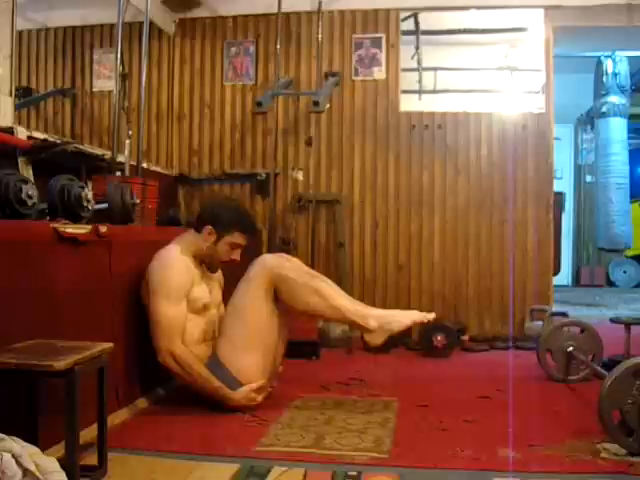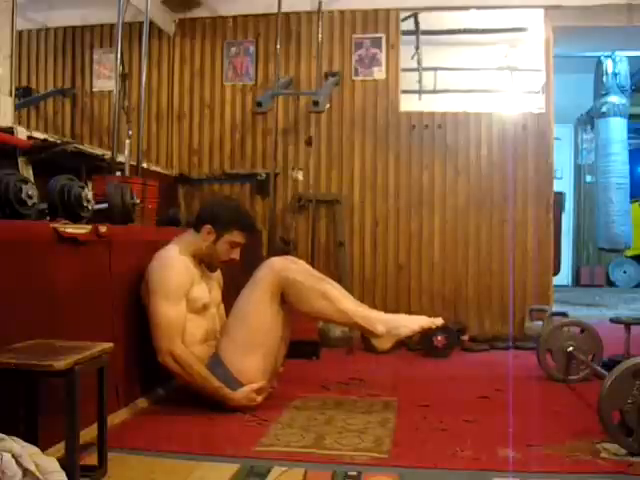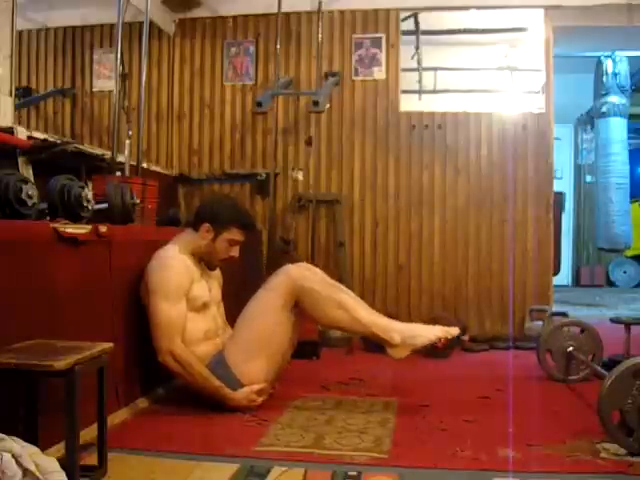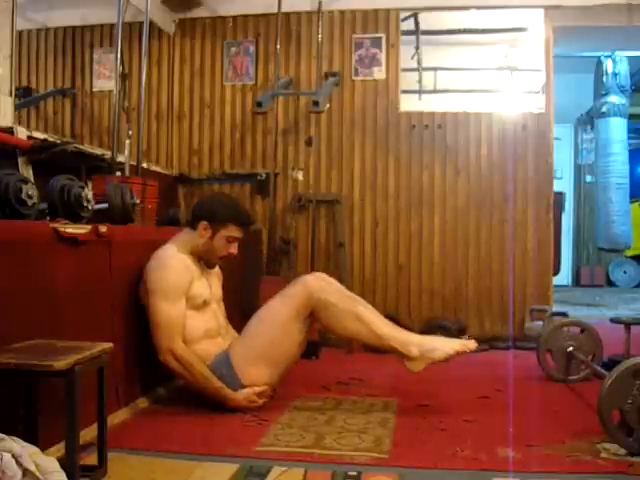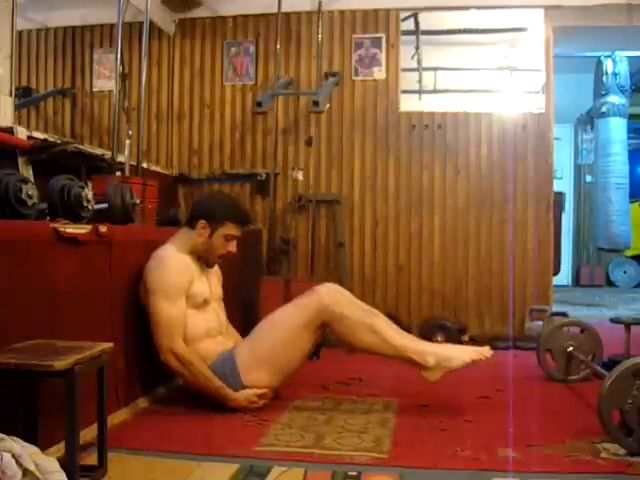
dt=0.2s
person 1, frame 1
left shoulder: (207, 266)
right shoulder: (171, 266)
right elbow: (168, 351)
left wrist: (266, 366)
right wrist: (227, 396)
left hip: (230, 368)
right hip: (224, 378)
left knee: (279, 272)
right knee: (270, 266)
left ankle: (370, 320)
right ankle: (371, 321)
person 1, frame 2
left shoulder: (207, 266)
right shoulder: (170, 266)
right elbow: (168, 351)
left wrist: (264, 365)
right wrist: (228, 396)
left hip: (231, 367)
right hip: (223, 377)
left knee: (286, 272)
right knee: (277, 269)
left ankle: (377, 324)
right ankle: (379, 325)
person 1, frame 3
left shoulder: (206, 266)
right shoulder: (169, 266)
right elbow: (169, 351)
left wrist: (258, 358)
right wrist: (228, 396)
left hip: (231, 365)
right hip: (223, 376)
left knee: (301, 278)
right knee: (294, 277)
left ankle: (392, 333)
right ankle: (395, 335)
person 1, frame 4
left shoulder: (207, 265)
right shoulder: (168, 266)
right elbow: (170, 350)
left wrist: (257, 355)
right wrist: (228, 396)
left hip: (233, 364)
right hip: (224, 376)
left knee: (315, 290)
right knee: (312, 287)
left ankle: (409, 345)
right ankle: (413, 347)
person 1, frame 5
left shoulder: (207, 265)
right shoulder: (168, 265)
right elbow: (171, 351)
left wrist: (257, 356)
right wrist: (229, 396)
left hip: (234, 363)
right hip: (224, 375)
left knee: (327, 298)
right knee: (324, 299)
left ankle: (425, 353)
right ankle: (429, 356)
